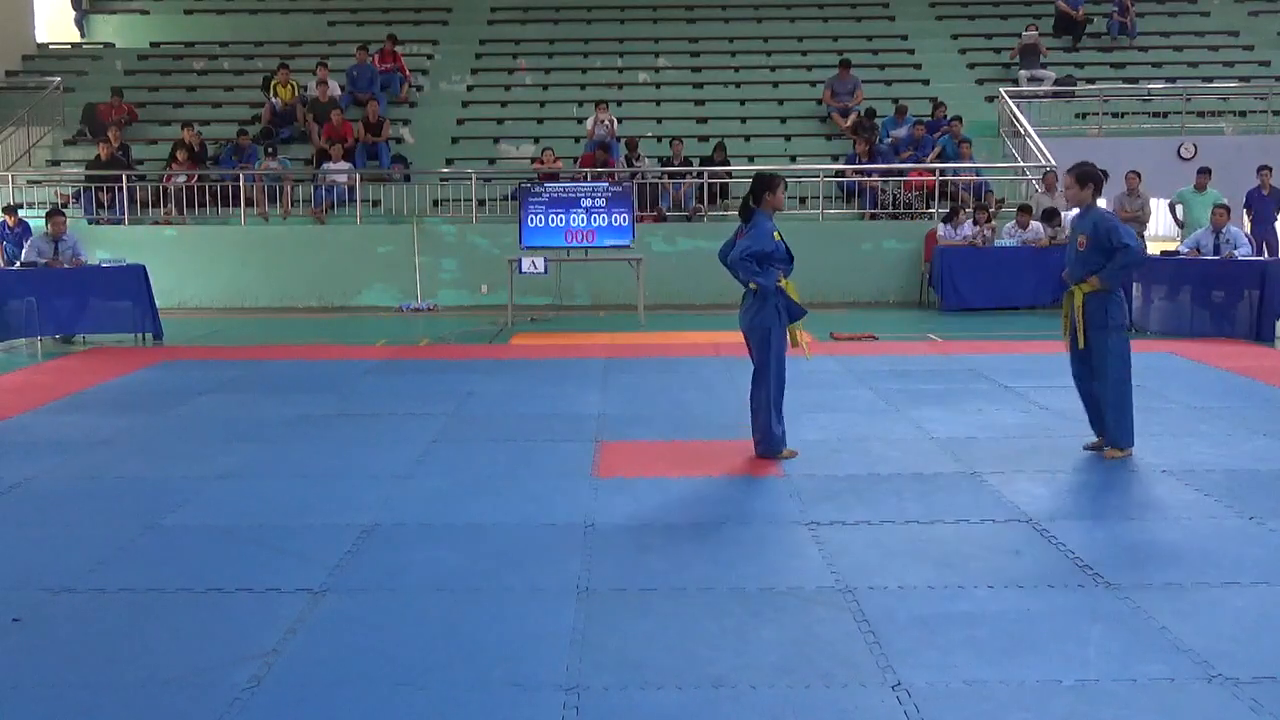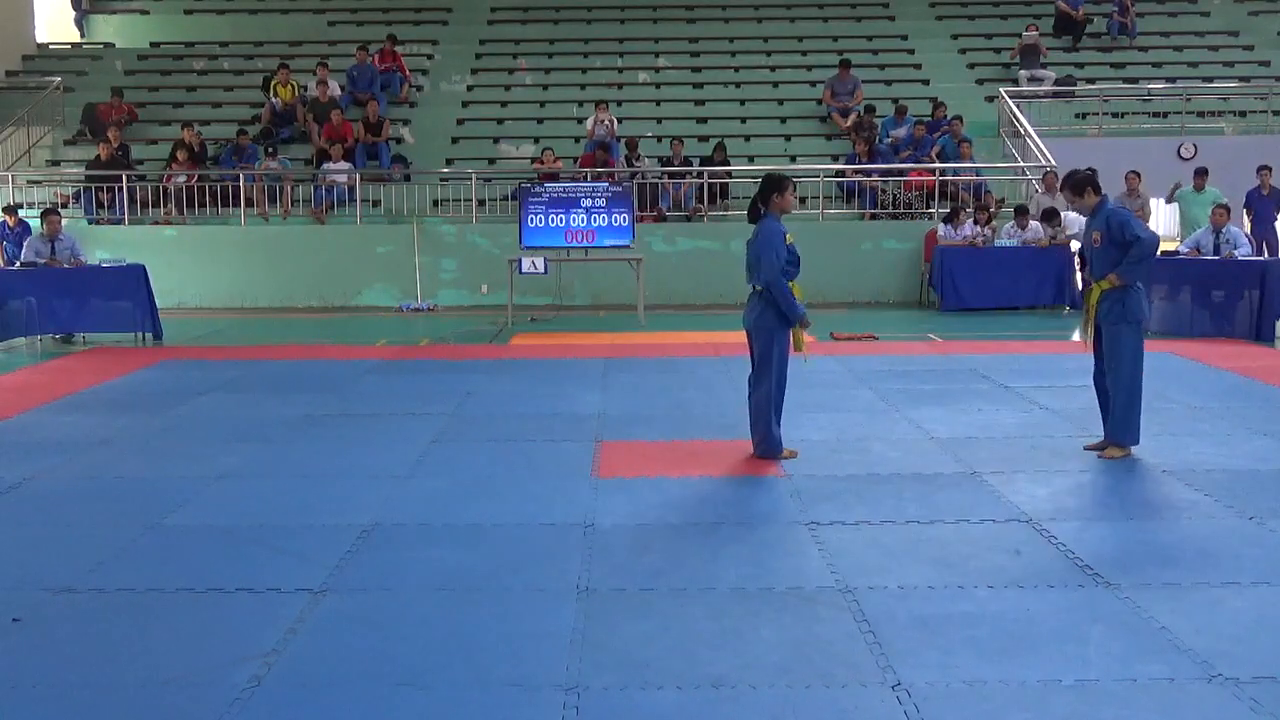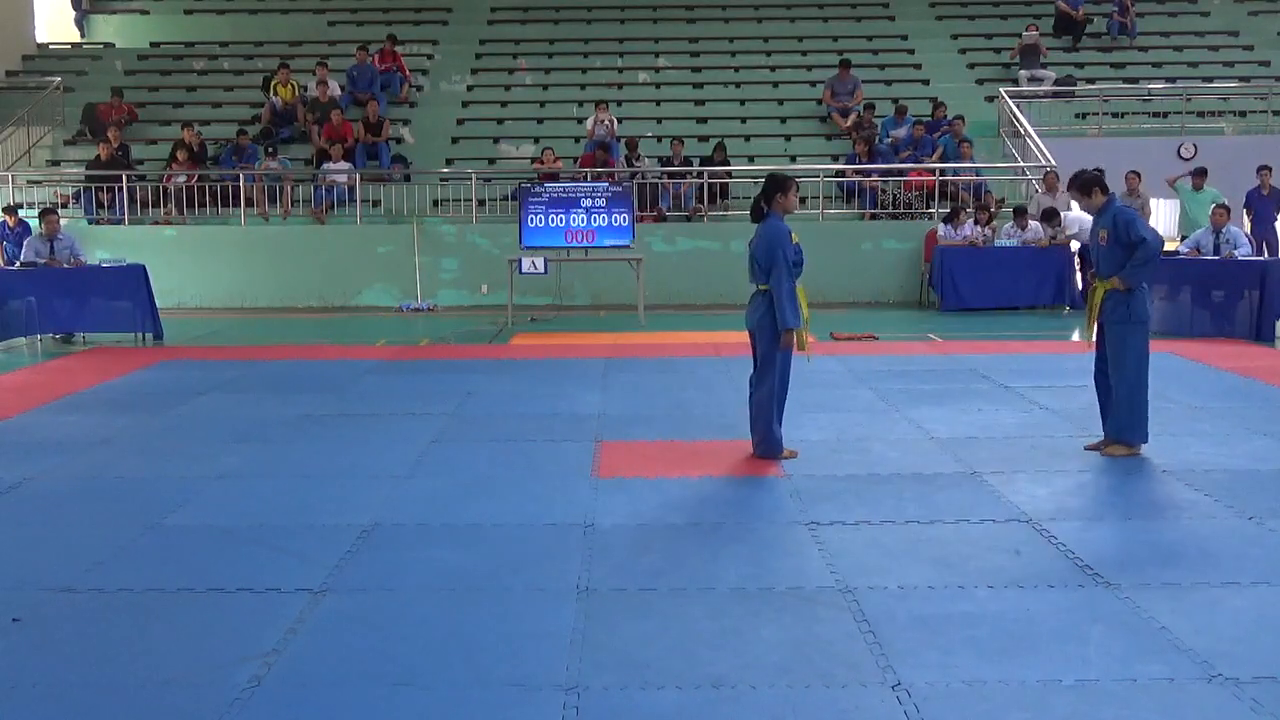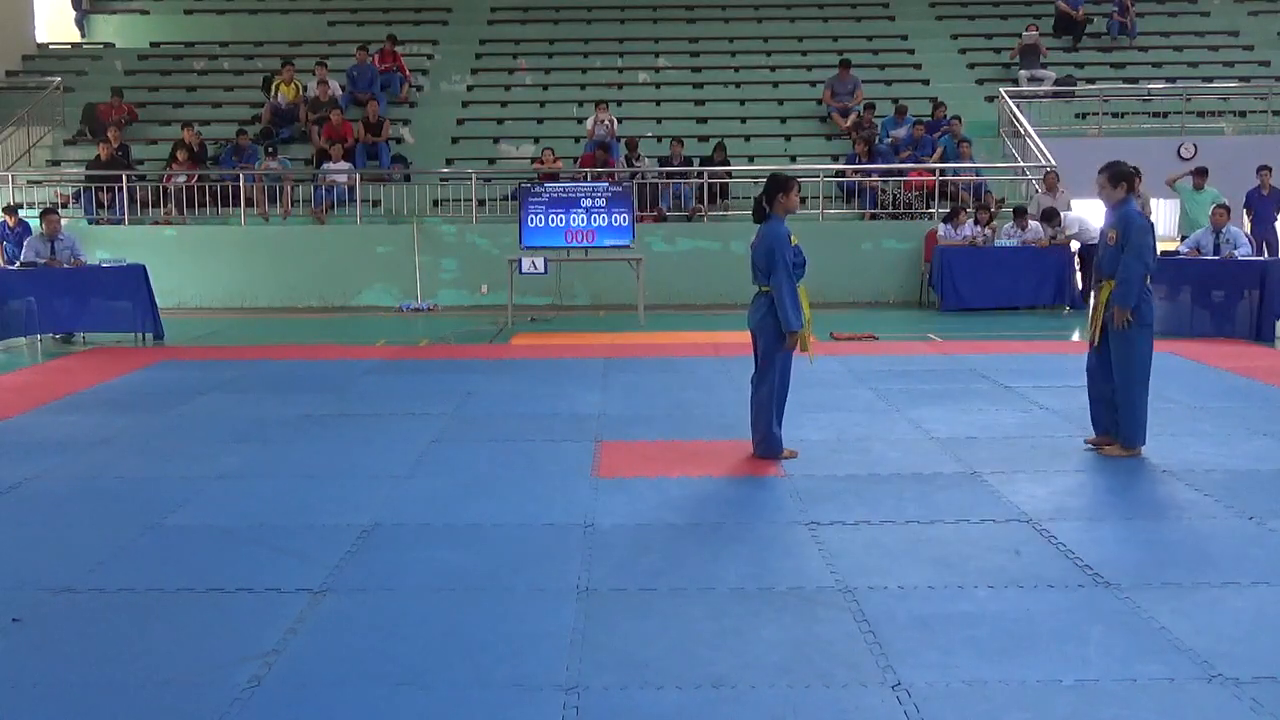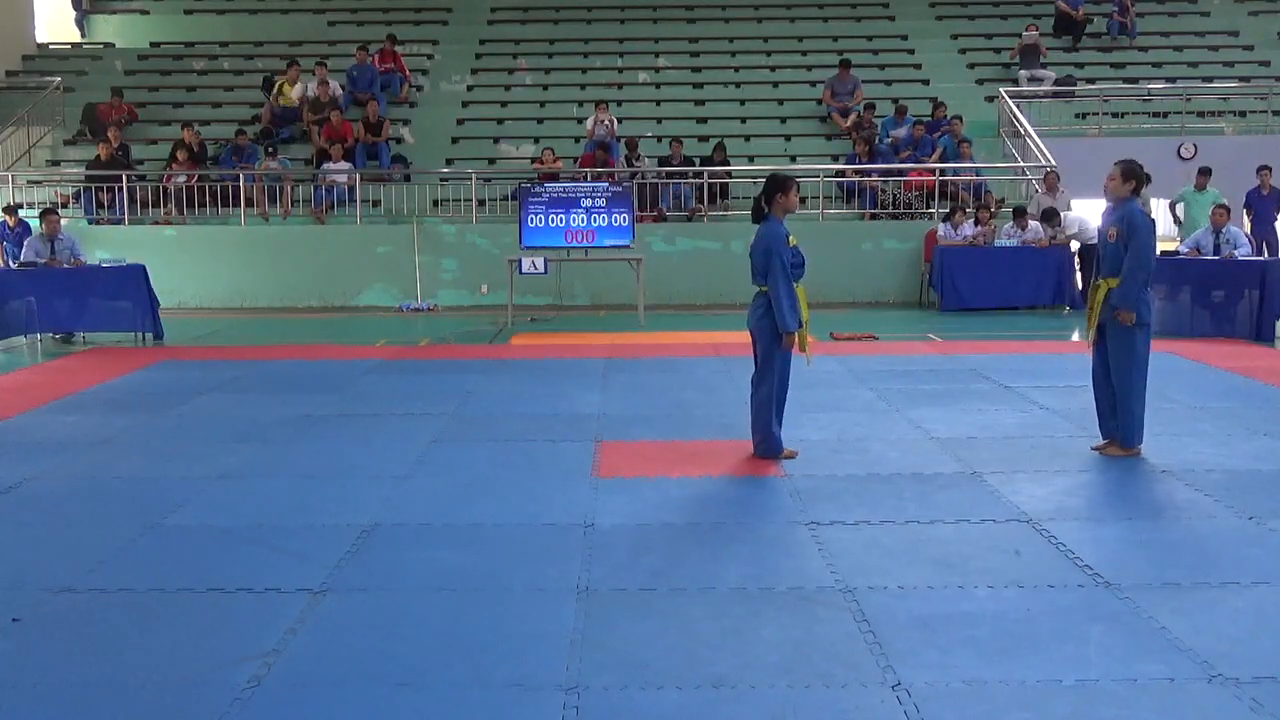
dt=0.4s
person 1, frame 1
left shoulder: (1103, 221)
right shoulder: (1078, 221)
left elbow: (1134, 250)
left wrist: (1104, 279)
right wrist: (1070, 273)
left hip: (1104, 307)
right hip: (1082, 306)
left knee: (1112, 374)
right knee: (1085, 374)
left ankle: (1121, 442)
right ankle: (1107, 434)
person 1, frame 2
left shoulder: (1115, 216)
right shoulder: (1094, 220)
left elbow: (1148, 242)
left wrist: (1123, 275)
right wrist: (1092, 275)
left hip: (1123, 304)
right hip: (1106, 303)
left knee: (1122, 373)
right knee: (1104, 373)
left ankle: (1122, 440)
right ankle: (1112, 435)
person 1, frame 3
left shoulder: (1123, 215)
right shoulder: (1101, 218)
left elbow: (1153, 244)
left wrist: (1127, 281)
right wrist: (1101, 286)
left hip: (1126, 305)
right hip: (1109, 303)
left knee: (1127, 372)
right knee: (1105, 372)
left ankle: (1129, 439)
right ankle: (1113, 434)
person 1, frame 4
left shoulder: (1134, 218)
right shoulder: (1114, 215)
left elbow: (1135, 266)
left wrist: (1122, 305)
right wrist: (1101, 301)
left hip: (1129, 308)
right hip: (1110, 304)
left knee: (1129, 375)
right knee: (1098, 368)
left ankle: (1130, 441)
right ankle: (1109, 431)
person 1, frame 5
left shoulder: (1135, 217)
right shoulder: (1110, 214)
left elbow: (1141, 264)
left wrist: (1128, 305)
right wrist: (1098, 298)
left hip: (1126, 305)
right hip: (1108, 302)
left knee: (1126, 374)
right knee: (1103, 372)
left ankle: (1129, 441)
right ankle: (1114, 435)
person 2, frame 1
left shoulder: (753, 225)
right shoulder: (763, 228)
left elbow: (726, 255)
right elbow: (737, 258)
right wrist: (766, 280)
left hip: (759, 308)
right hip: (767, 310)
left knee: (767, 377)
right knee: (769, 378)
left ankle: (769, 440)
right ankle: (769, 445)
person 2, frame 2
left shoulder: (763, 227)
right shoulder: (774, 231)
right elbow: (774, 279)
right wrist: (798, 314)
left hip: (760, 311)
right hip: (771, 314)
left knee: (763, 378)
right knee: (771, 379)
left ankle: (764, 441)
right ankle: (769, 445)
person 2, frame 3
left shoulder: (765, 229)
right shoulder: (780, 232)
right elbow: (782, 281)
right wrist: (788, 324)
left hip: (761, 309)
right hip: (773, 313)
left knee: (764, 378)
right knee: (773, 379)
left ankle: (764, 441)
right ankle: (769, 445)
person 2, frame 4
left shoulder: (768, 229)
right shoulder: (778, 233)
right elbow: (783, 284)
right wrist: (792, 326)
left hip: (765, 311)
right hip: (775, 315)
left knee: (766, 378)
right knee: (773, 380)
left ankle: (765, 442)
right ankle: (769, 445)
person 2, frame 5
left shoulder: (769, 229)
right shoulder: (776, 233)
right elbow: (780, 283)
right wrist: (787, 326)
left hip: (765, 312)
right hip: (774, 315)
left knee: (766, 378)
right knee: (773, 379)
left ankle: (766, 441)
right ankle: (769, 445)
